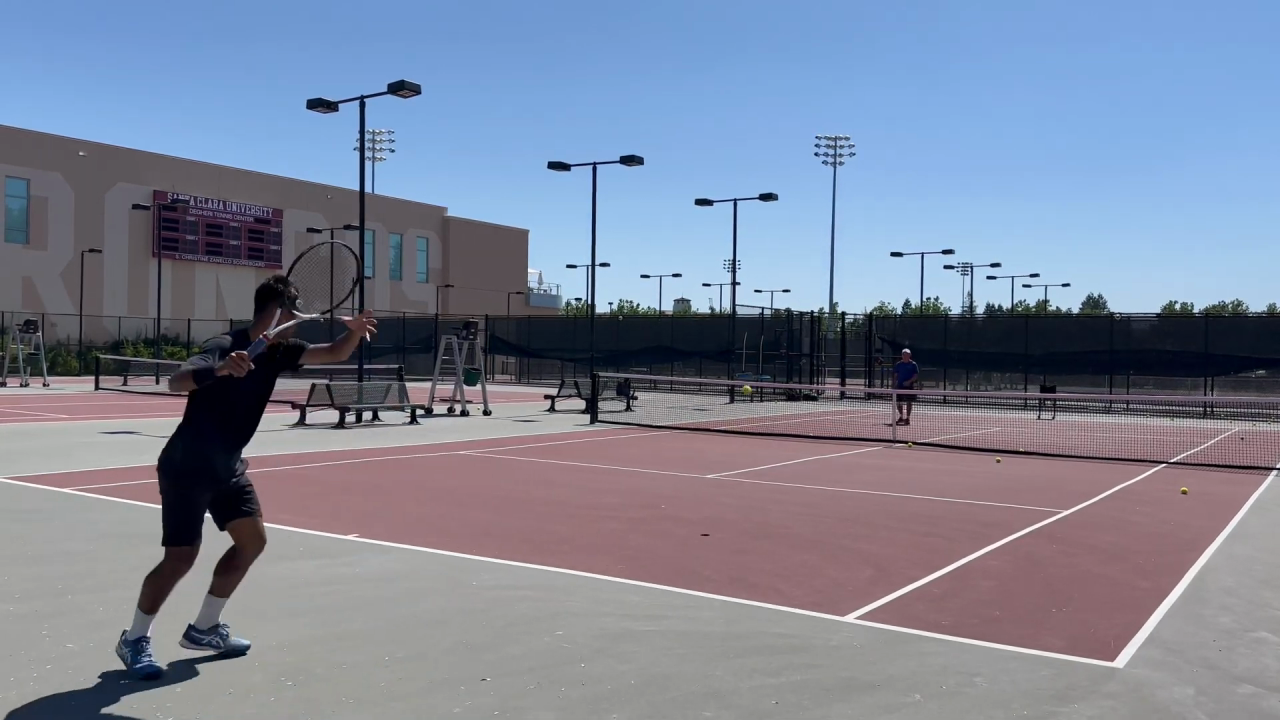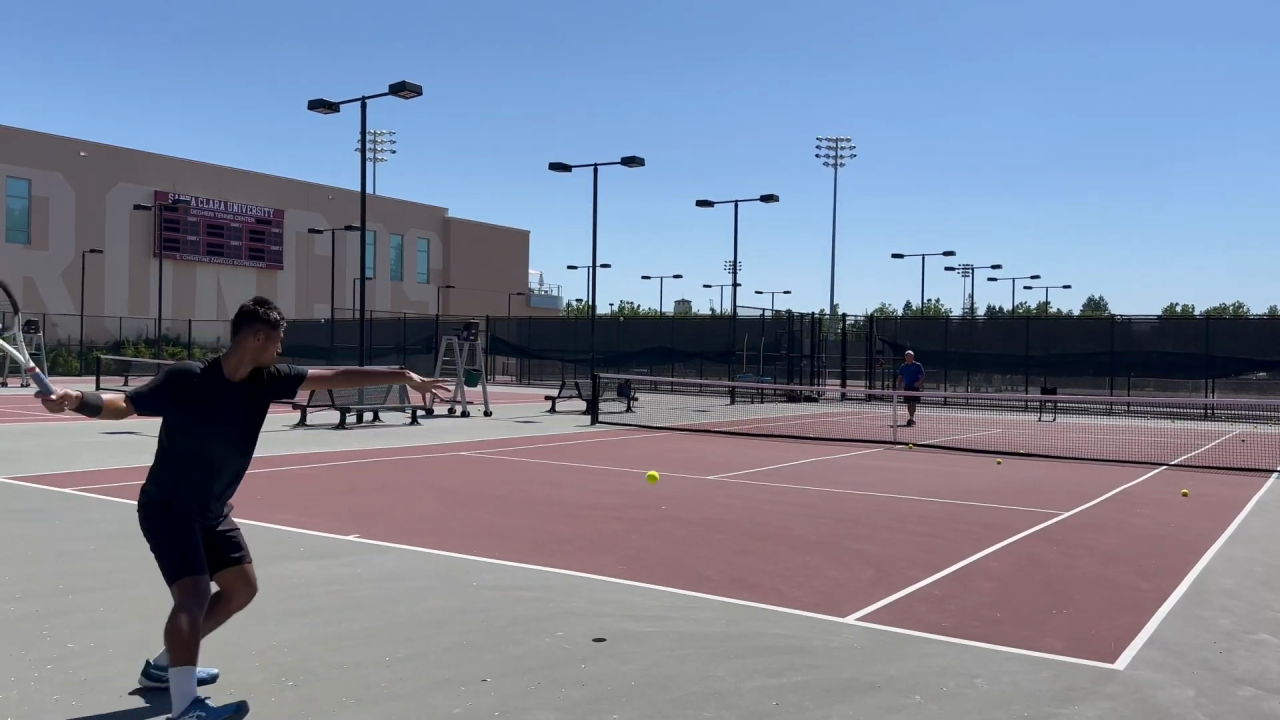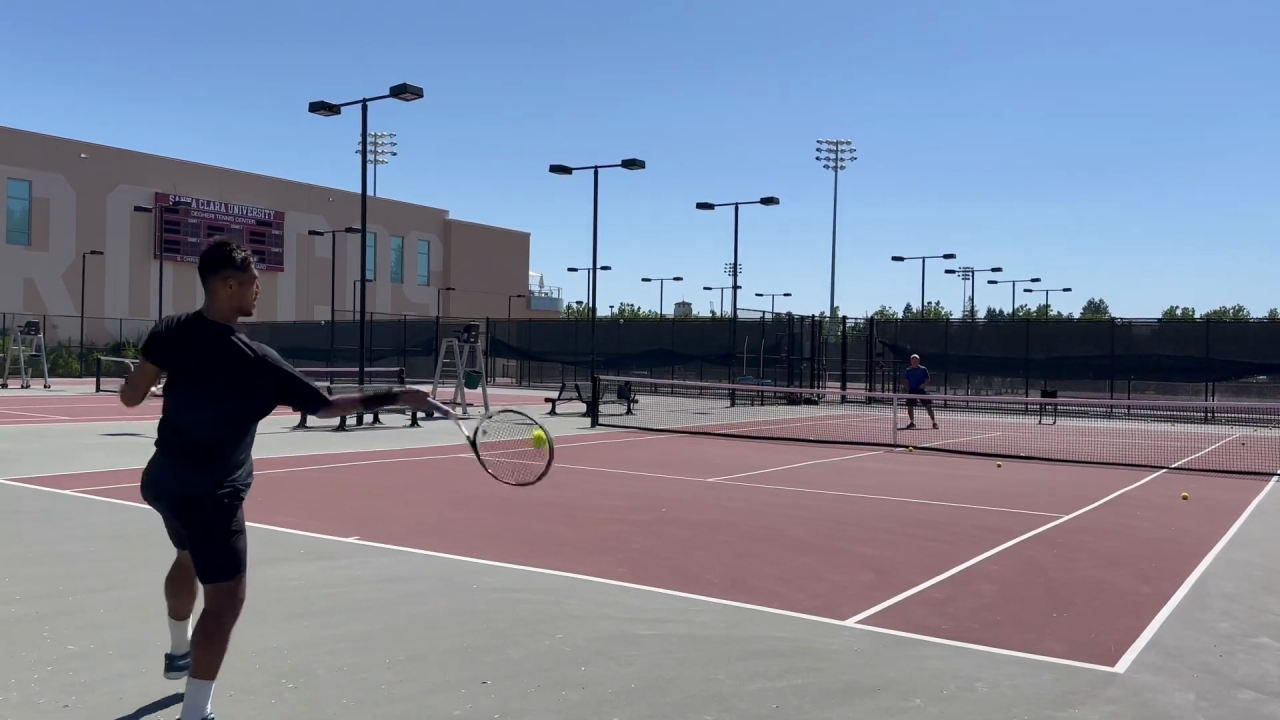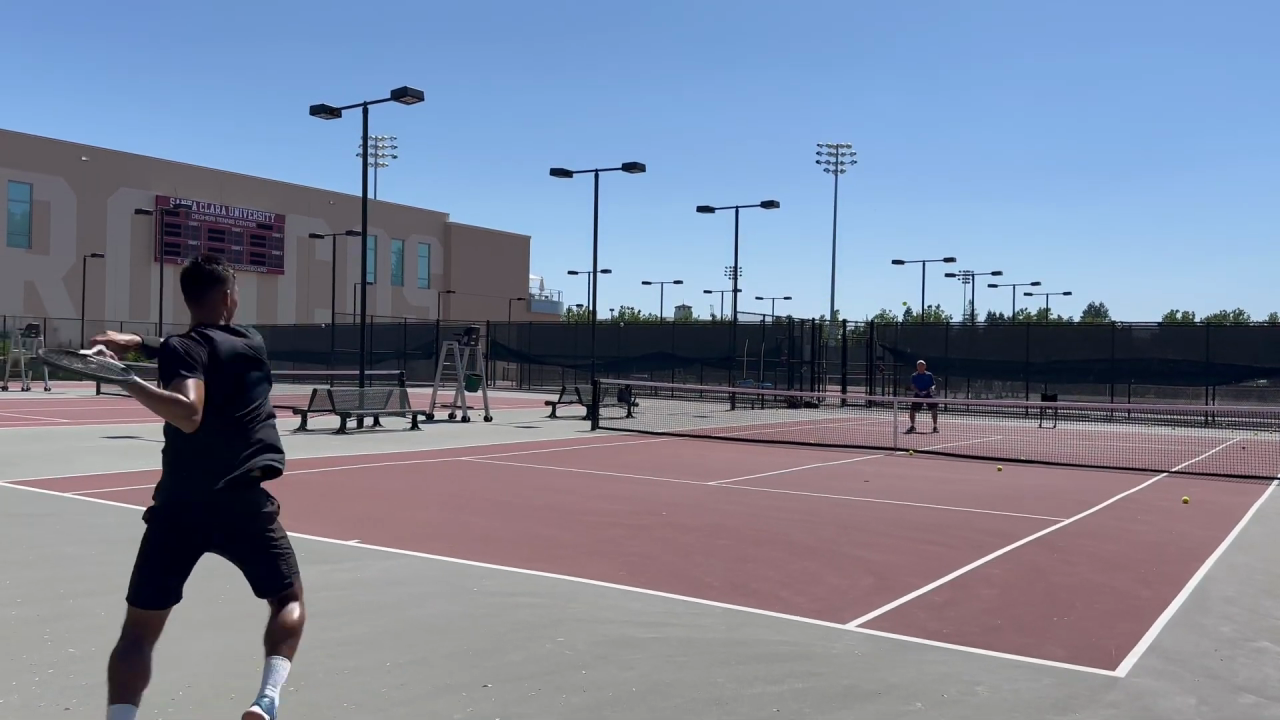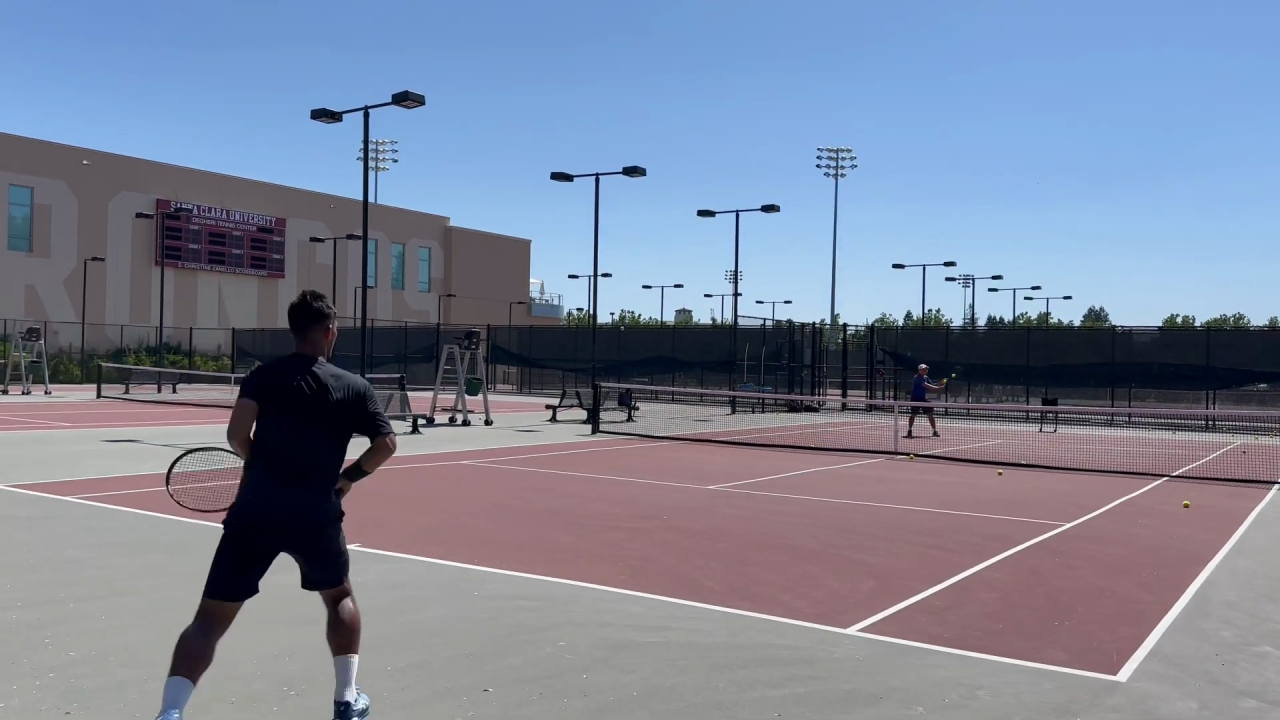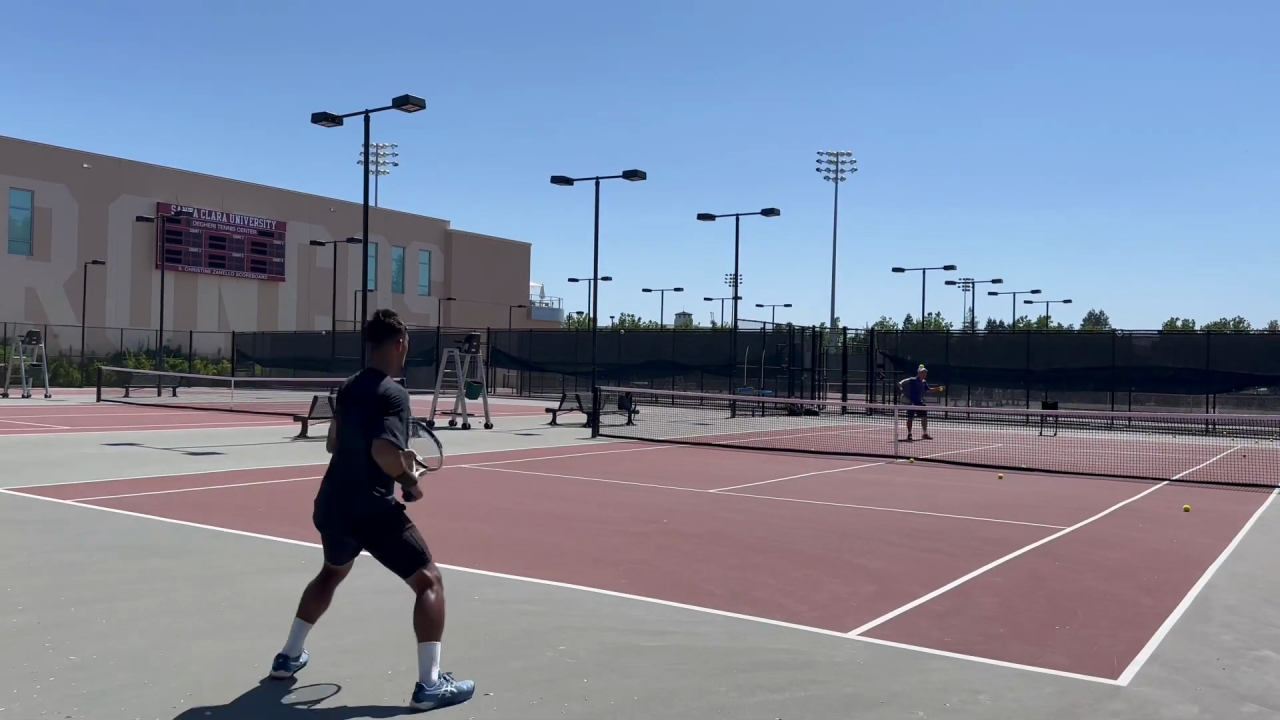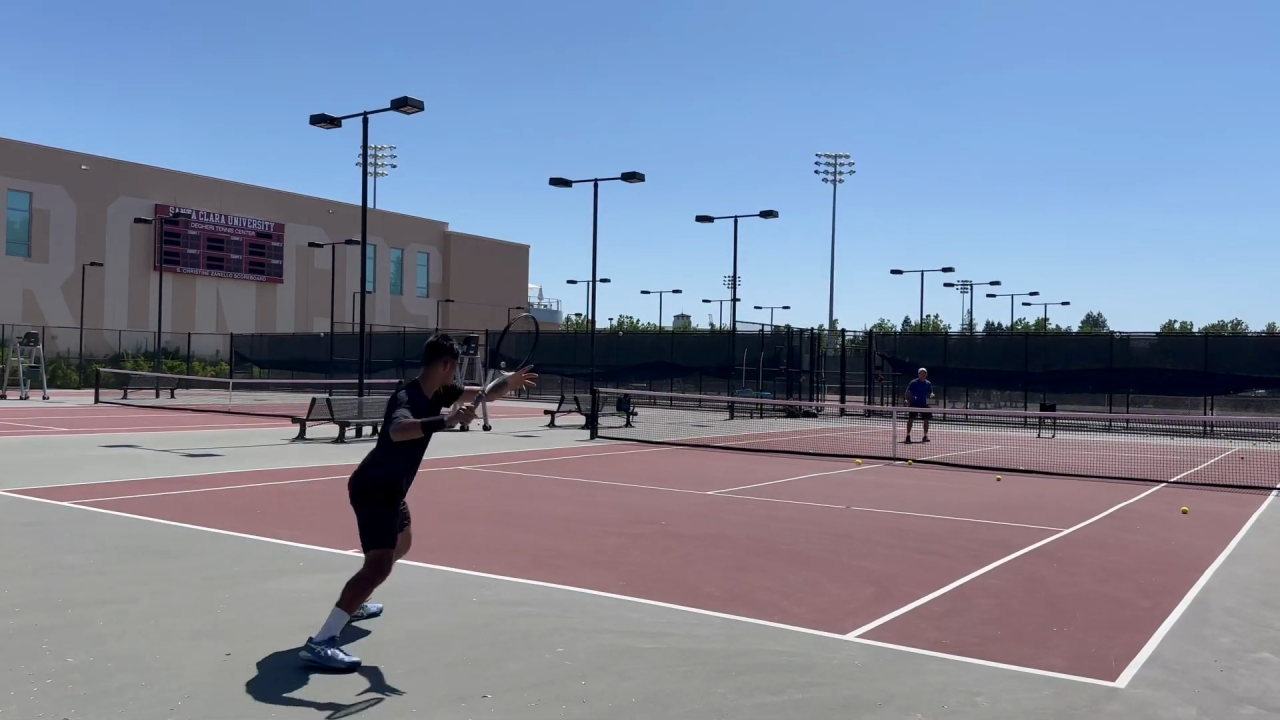
dt=0.4s
person 1, frame 1
left shoulder: (281, 350)
right shoulder: (222, 347)
left elbow: (335, 353)
right elbow: (177, 381)
left wrist: (353, 330)
right wrist: (219, 370)
left hip: (227, 465)
right hip: (186, 467)
left knee: (252, 541)
right knee: (180, 558)
left ankle: (204, 627)
right ankle: (135, 640)
person 1, frame 2
left shoulder: (266, 379)
right shoulder: (184, 378)
left elbow: (334, 377)
right elbow: (124, 405)
left wrist: (401, 375)
right wrist: (76, 400)
left hip: (211, 509)
right hip: (165, 508)
left knee: (243, 587)
right knee: (194, 591)
left ankle: (164, 666)
person 1, frame 3
left shoulder: (169, 331)
right shoulder: (256, 361)
left elbow: (130, 396)
right elbow: (324, 407)
right wrist: (397, 397)
left hip: (162, 481)
right hip: (203, 493)
left knee: (189, 560)
right knee: (225, 598)
left ankle: (179, 653)
person 1, frame 4
left shoulder: (181, 347)
right shoulder: (253, 344)
left elbow: (188, 415)
left wrist: (127, 381)
right wrist: (136, 342)
left hip: (179, 507)
right hip: (247, 505)
left knee: (139, 629)
right knee: (289, 602)
person 1, frame 5
left shoulder: (262, 376)
right shoulder: (354, 386)
left elbow: (238, 433)
right elbow: (385, 445)
left wrist: (258, 465)
right wrist: (347, 477)
left hip: (255, 512)
right hip: (320, 515)
left knee: (208, 622)
right knee: (339, 597)
person 1, frame 6
left shoulder: (350, 388)
right shoulder: (393, 394)
right elbow: (384, 450)
right wrist: (409, 481)
left hip: (331, 504)
right hip: (371, 509)
left knee: (333, 573)
right knee: (428, 582)
left ankle: (289, 656)
right ankle: (431, 683)
person 1, frame 7
left shoulder: (441, 392)
right shoulder: (406, 399)
left elbow: (480, 393)
right elbow: (396, 430)
left wrist: (507, 382)
right wrist: (446, 420)
left hip: (390, 489)
right hip: (374, 490)
left knee: (400, 544)
right knee: (379, 564)
left ankle: (353, 604)
right ankle: (321, 642)
